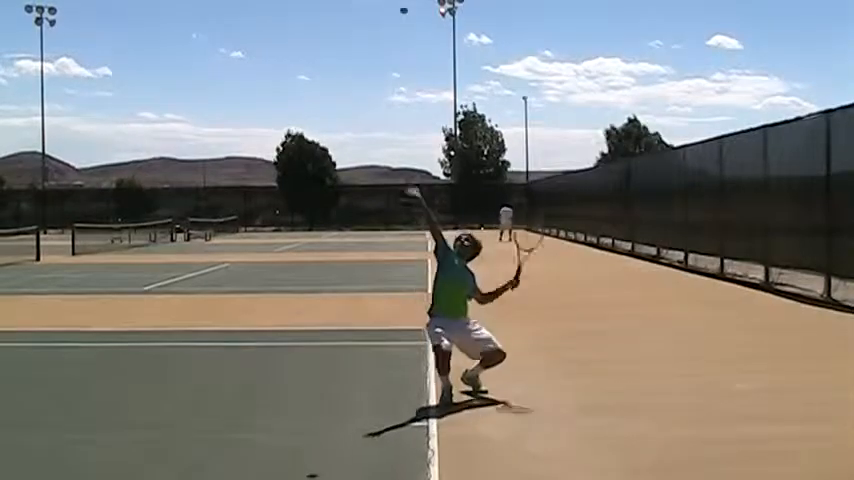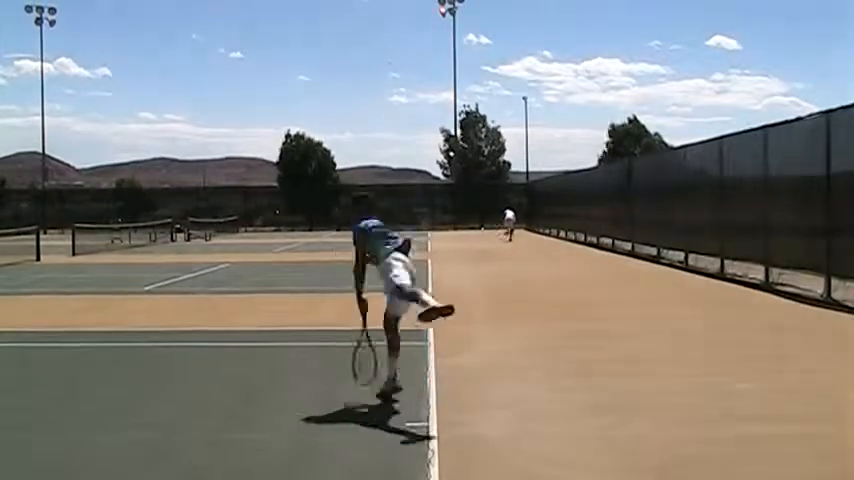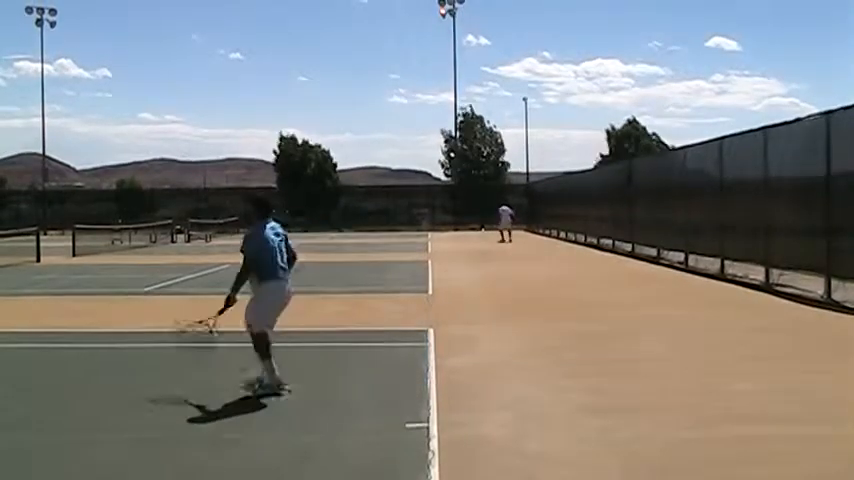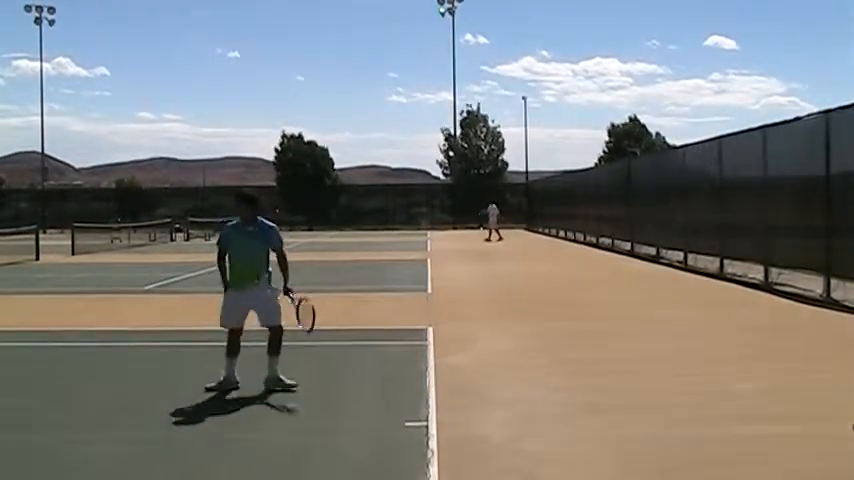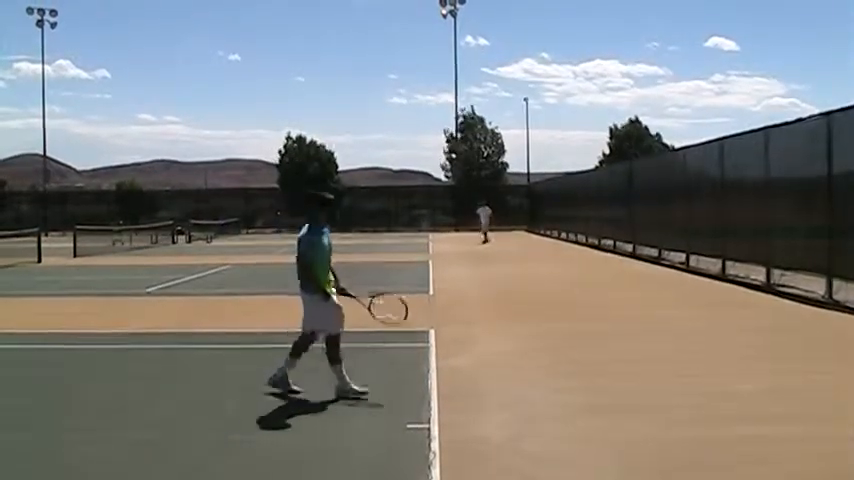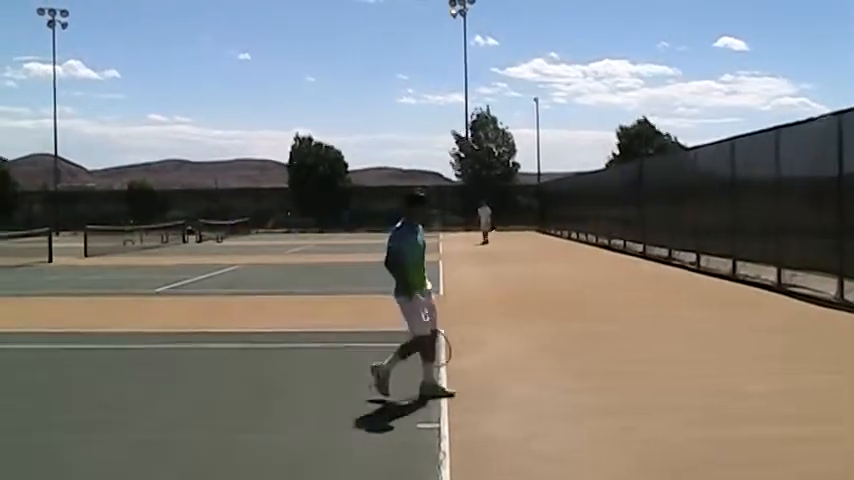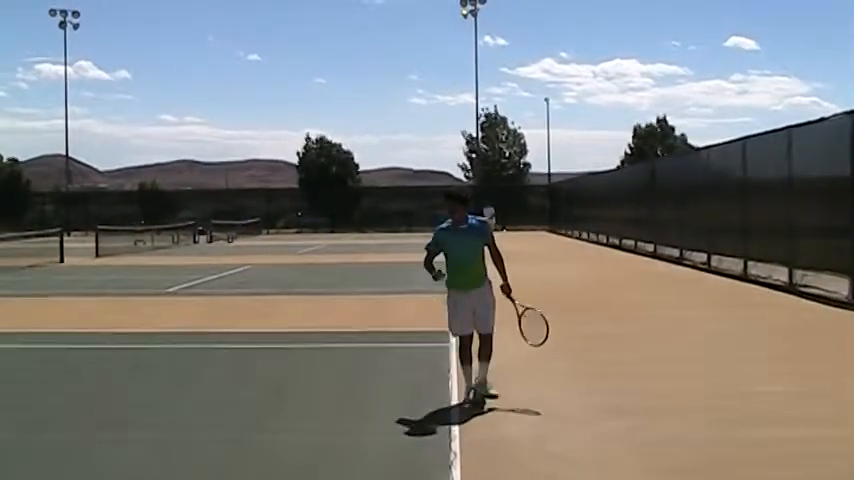
dt=0.7s
person 1, frame 1
left shoulder: (469, 275)
right shoulder: (448, 257)
left elbow: (483, 299)
right elbow: (434, 228)
left wrist: (508, 286)
right wrist: (421, 202)
left hip: (464, 323)
right hip: (440, 321)
left knee: (498, 354)
right knee: (443, 351)
left ankle: (472, 374)
right ankle: (446, 387)
person 1, frame 2
left shoulder: (360, 228)
right shoulder: (375, 226)
left elbow: (359, 263)
right elbow: (406, 242)
left wrist: (359, 296)
left hip: (392, 262)
left knee: (400, 290)
right knee: (390, 322)
left ankle: (433, 305)
right ankle: (392, 379)
person 1, frame 3
left shoulder: (253, 234)
right shoulder: (277, 228)
left elbow: (247, 268)
right elbow: (293, 257)
left wrist: (232, 294)
left hip: (268, 287)
right hip: (283, 286)
left knee: (258, 332)
right knee: (259, 331)
left ankle: (273, 381)
right ankle: (268, 377)
person 1, frame 4
left shoulder: (269, 229)
right shoulder: (229, 231)
left elbow: (280, 256)
right elbow: (221, 257)
left wrist: (286, 282)
right wrist: (225, 283)
left hip: (262, 287)
right hip: (237, 289)
left knee: (276, 328)
right knee: (234, 332)
left ankle: (273, 375)
right ankle: (229, 378)
person 1, frame 5
left shoulder: (323, 231)
right shoulder: (308, 236)
right elbow: (304, 269)
left wrist: (337, 284)
right wrist: (323, 292)
left hip: (324, 292)
right hip: (315, 294)
left knee: (309, 335)
right knee: (333, 335)
left ankle: (281, 376)
right ankle: (343, 385)
person 1, frame 6
left shoulder: (418, 229)
right shoulder: (400, 232)
right elbow: (390, 262)
right wrist: (406, 287)
left hip: (423, 289)
right hip: (409, 293)
left knee: (431, 336)
right knee: (421, 338)
left ankle: (429, 383)
right ankle: (384, 369)
person 1, frame 7
left shoulder: (482, 226)
right shoulder: (442, 232)
left elbow: (494, 253)
right elbow: (428, 260)
left wrist: (505, 281)
right wrist: (432, 271)
left hip: (482, 288)
right hip: (458, 292)
left knee: (486, 336)
right knee: (465, 339)
left ankle: (482, 384)
right ankle: (470, 386)
